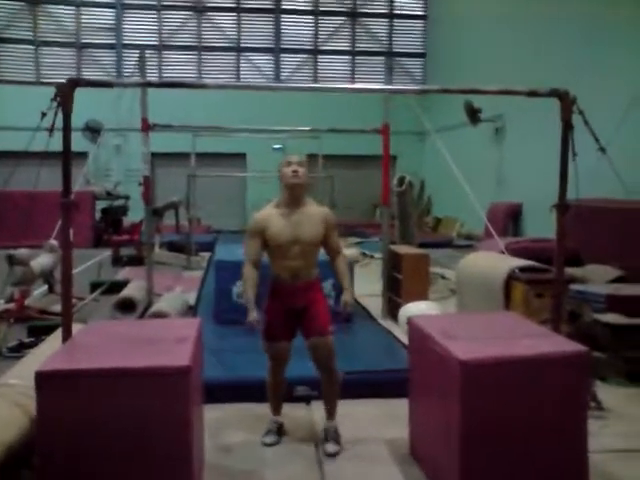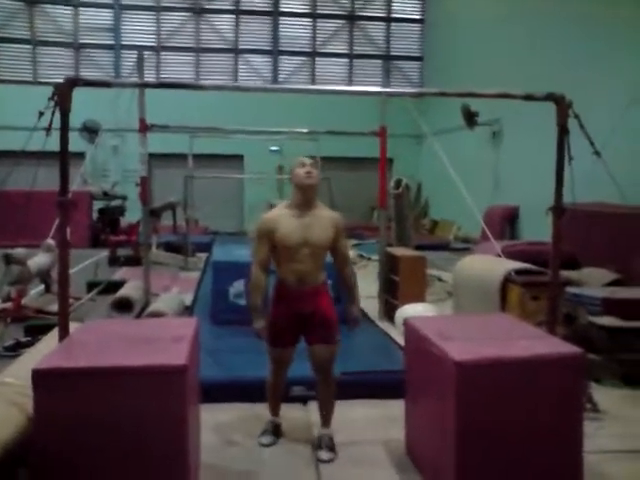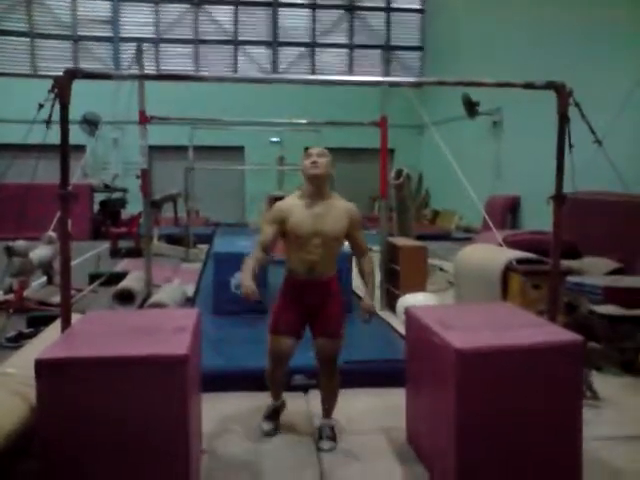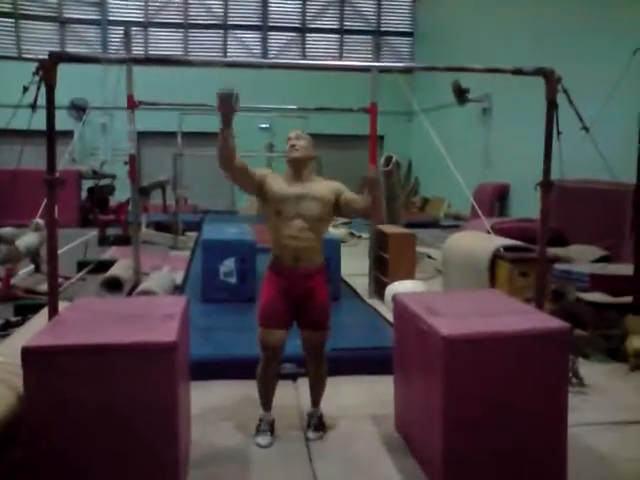
dt=0.3s
person 1, frame 1
left shoulder: (323, 215)
right shoulder: (262, 219)
left elbow: (336, 254)
right elbow: (251, 265)
left wrist: (347, 289)
right wrist: (251, 306)
left hip: (312, 293)
right hip: (279, 294)
left knee: (326, 361)
right knee: (277, 362)
left ankle: (331, 425)
right ankle: (276, 421)
person 1, frame 2
left shoulder: (333, 220)
right shoulder: (271, 220)
left elbow: (343, 263)
right elbow: (259, 268)
left wrist: (354, 301)
right wrist: (257, 312)
left hip: (319, 298)
right hip: (285, 298)
left knee: (324, 368)
right knee: (279, 366)
left ankle: (325, 433)
right ankle: (274, 421)
person 1, frame 3
left shoulder: (347, 211)
right shoulder: (283, 209)
left elbow: (362, 253)
right elbow: (262, 246)
left wrist: (370, 291)
right wrist: (247, 274)
left hip: (328, 290)
right hip: (293, 289)
left knee: (328, 360)
right knee: (278, 355)
left ankle: (327, 422)
right ankle: (276, 402)
person 1, frame 4
left shoulder: (331, 190)
right shoulder: (266, 183)
left elbow: (365, 209)
right elbow: (230, 165)
left wrist: (372, 189)
right wrist: (226, 122)
left hip: (314, 280)
right hip: (277, 279)
left knee: (315, 351)
right knee: (271, 350)
left ankle: (315, 411)
right ankle: (266, 417)
